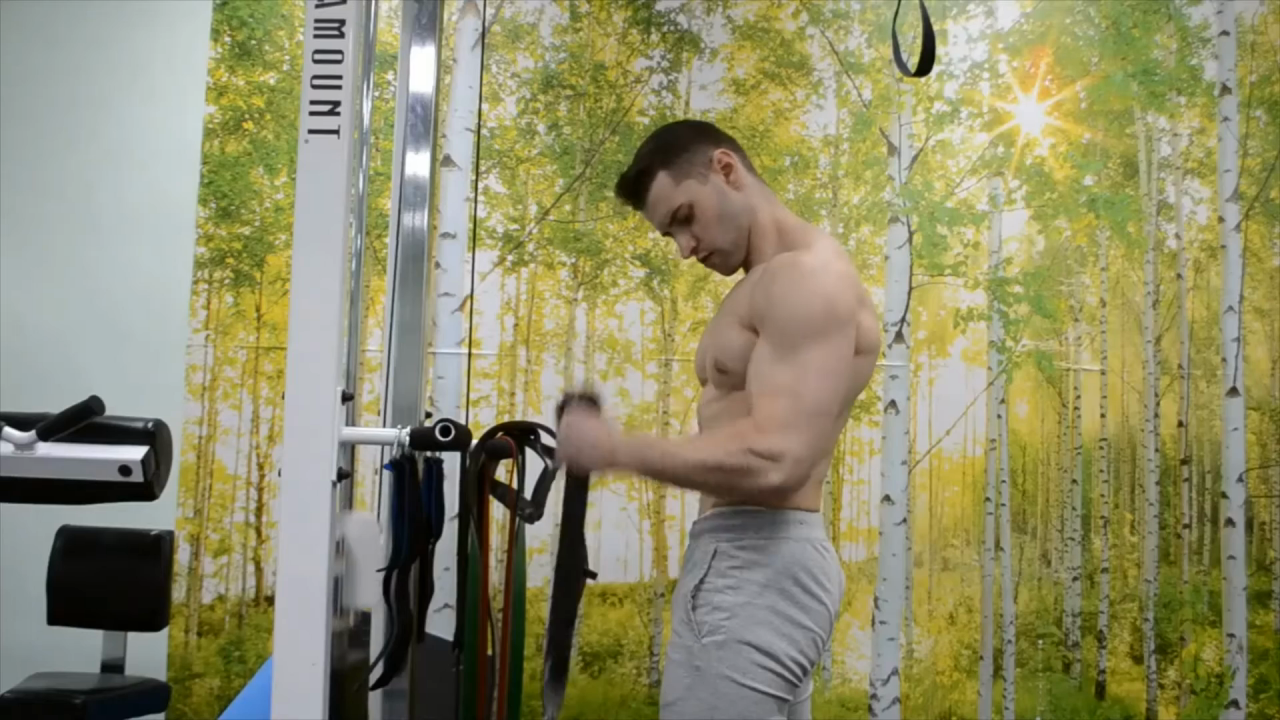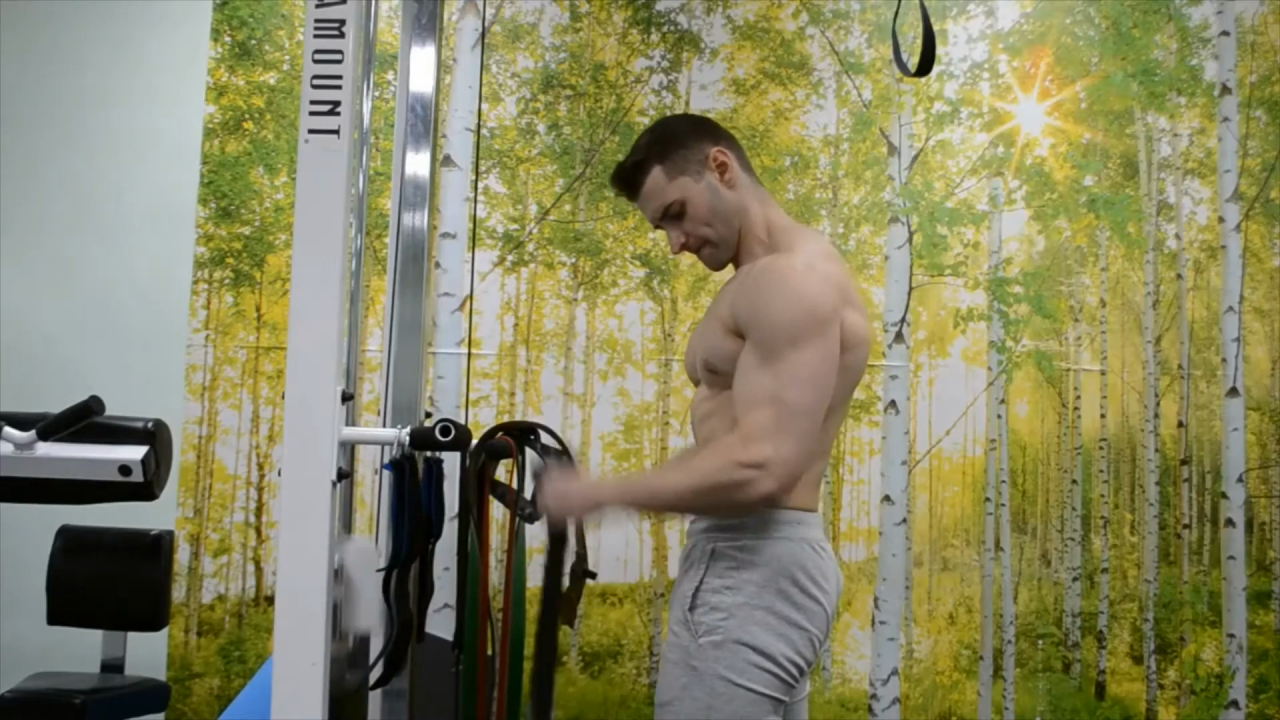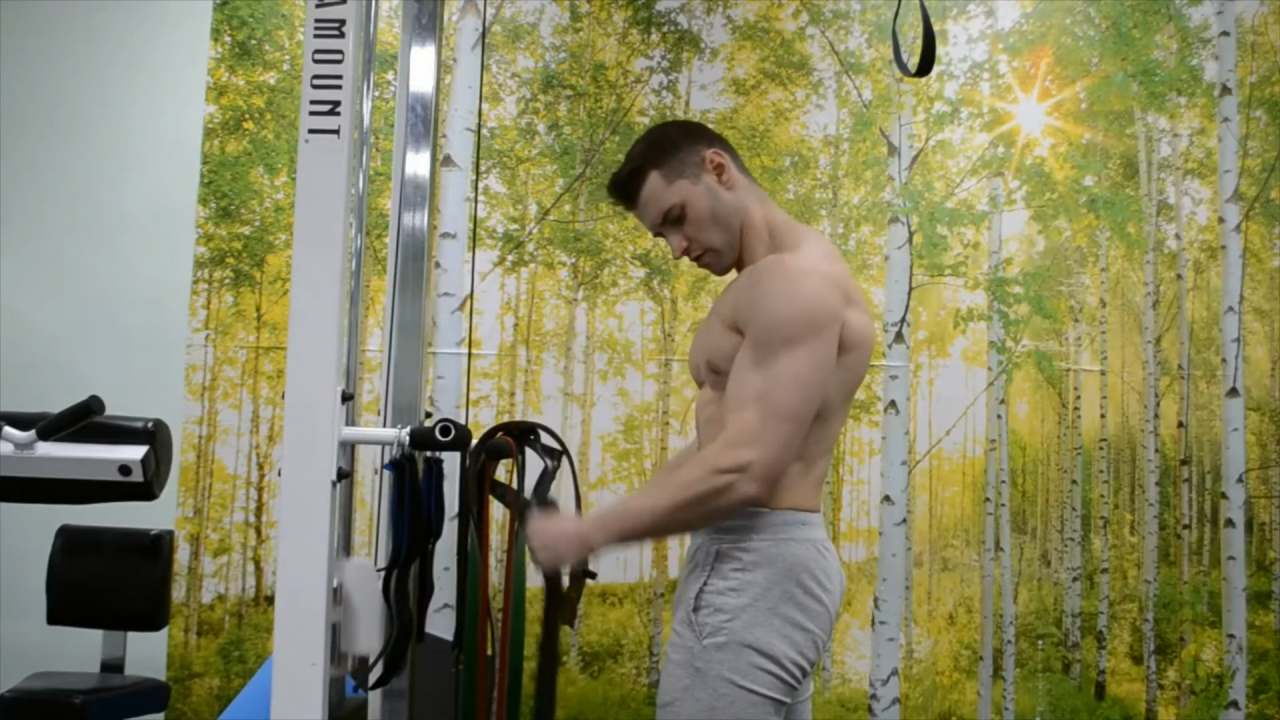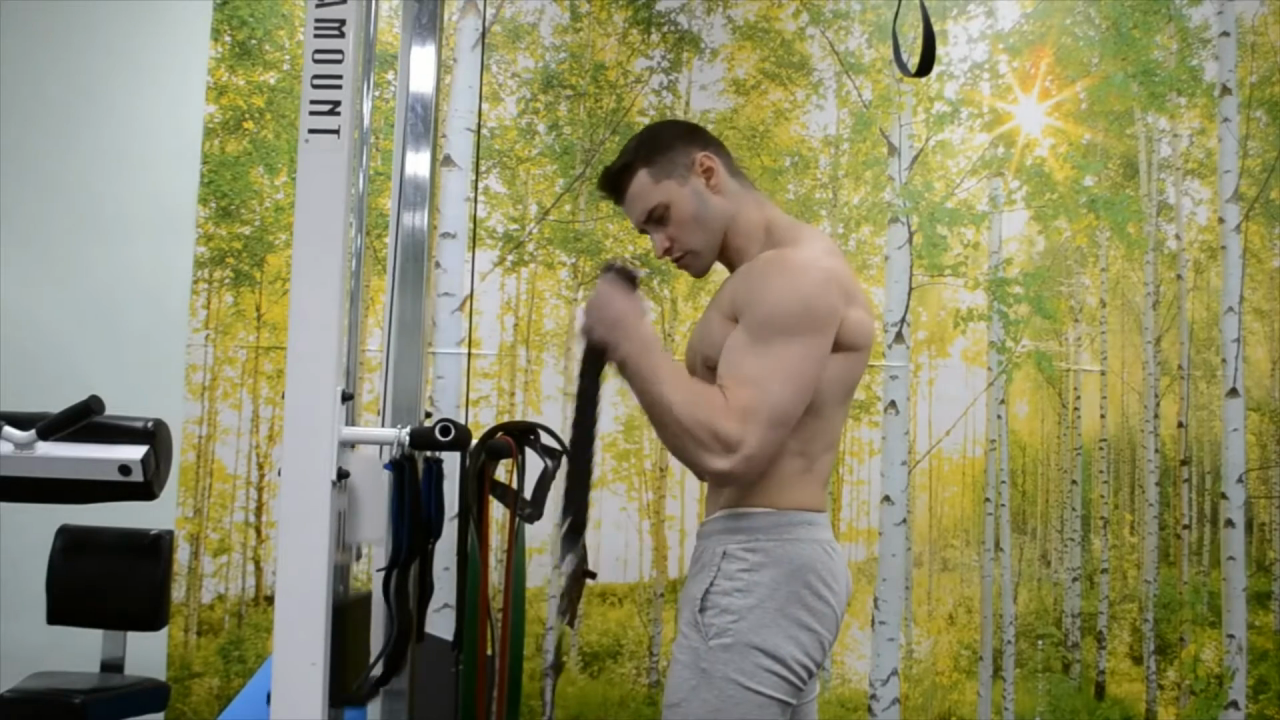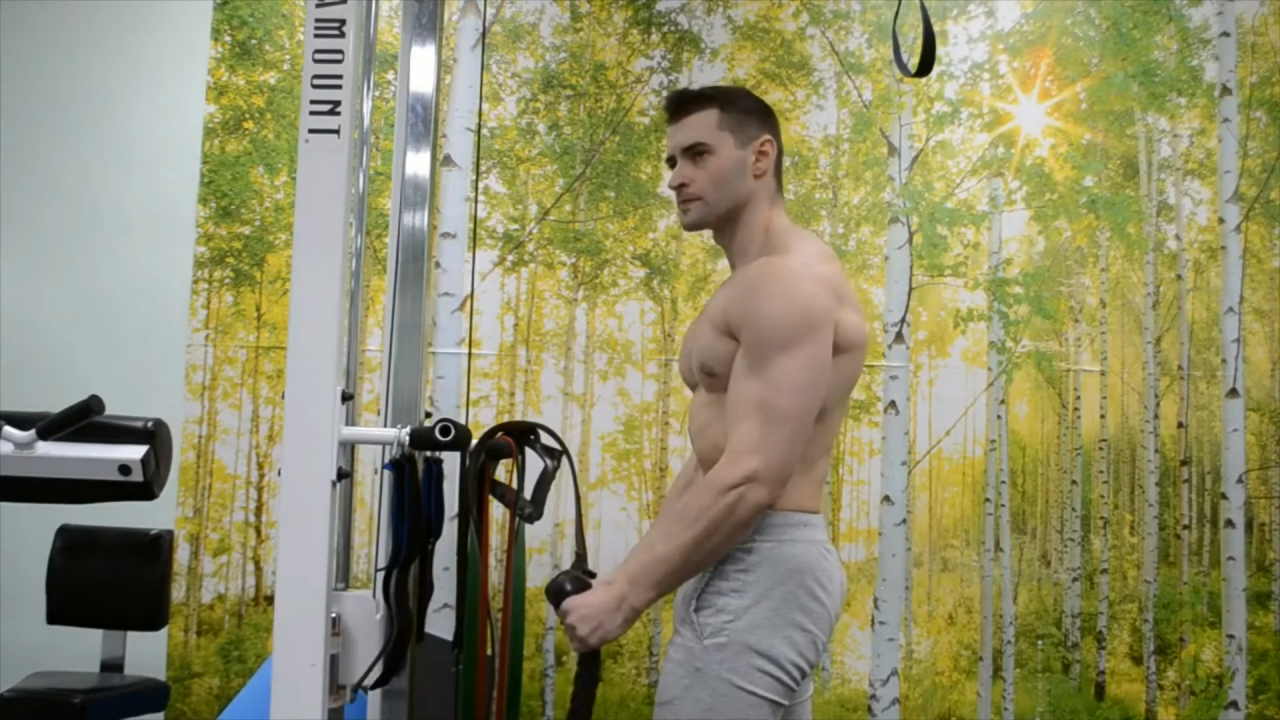
dt=1s
person 1, frame 1
left shoulder: (806, 276)
right shoulder: (770, 285)
left elbow: (772, 459)
left wrist: (616, 449)
right wrist: (633, 446)
left hip: (755, 567)
right hip: (757, 561)
person 1, frame 2
left shoulder: (794, 277)
right shoulder: (767, 282)
left elbow: (761, 466)
left wrist: (599, 493)
right wrist: (610, 493)
left hip: (751, 567)
right hip: (757, 561)
person 1, frame 3
left shoulder: (794, 280)
right shoulder: (773, 284)
left elbow: (743, 470)
right elbow: (717, 449)
left wrist: (590, 531)
right wrist: (606, 524)
left hip: (755, 569)
right hip: (766, 563)
person 1, frame 4
left shoulder: (795, 273)
right shoulder: (768, 279)
left elbow: (728, 447)
right elbow: (715, 431)
left wrist: (633, 338)
right wrist: (632, 349)
left hip: (760, 567)
right hip: (769, 562)
person 1, frame 5
left shoulder: (789, 280)
right shoulder: (756, 287)
left elbow: (752, 479)
left wrist: (626, 594)
right wrist: (629, 577)
left hip: (757, 571)
right hip: (763, 567)
